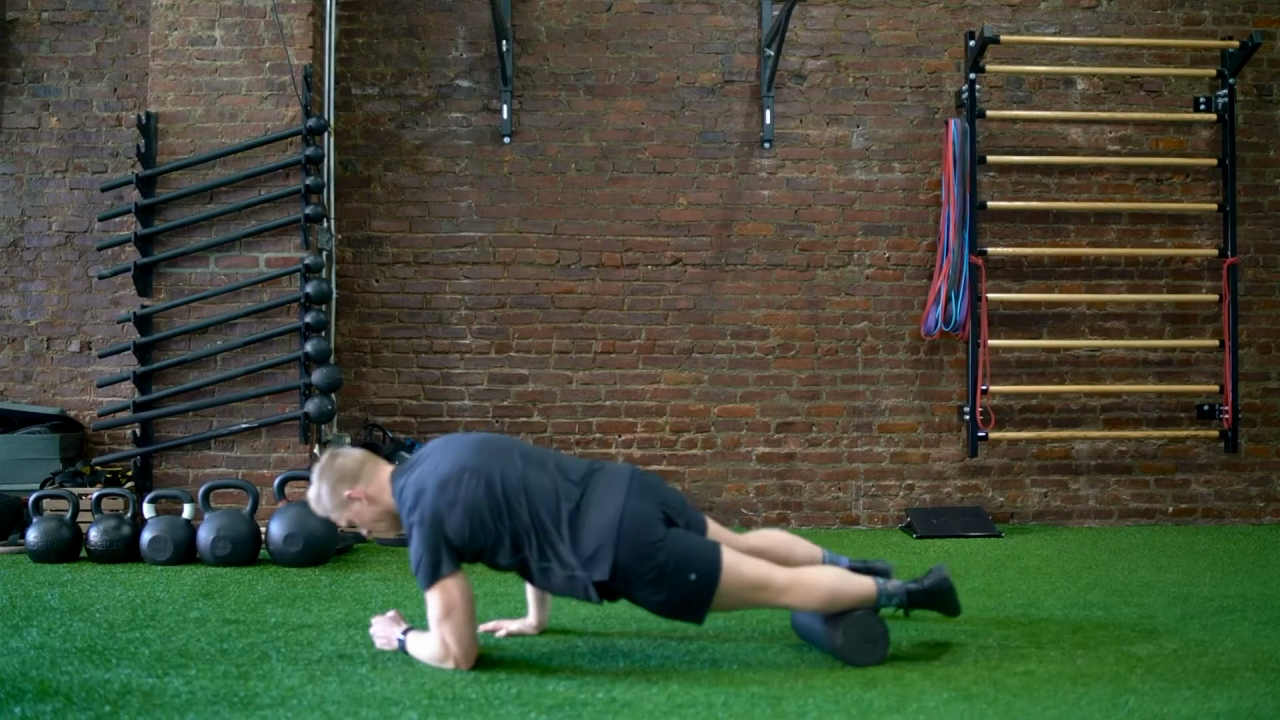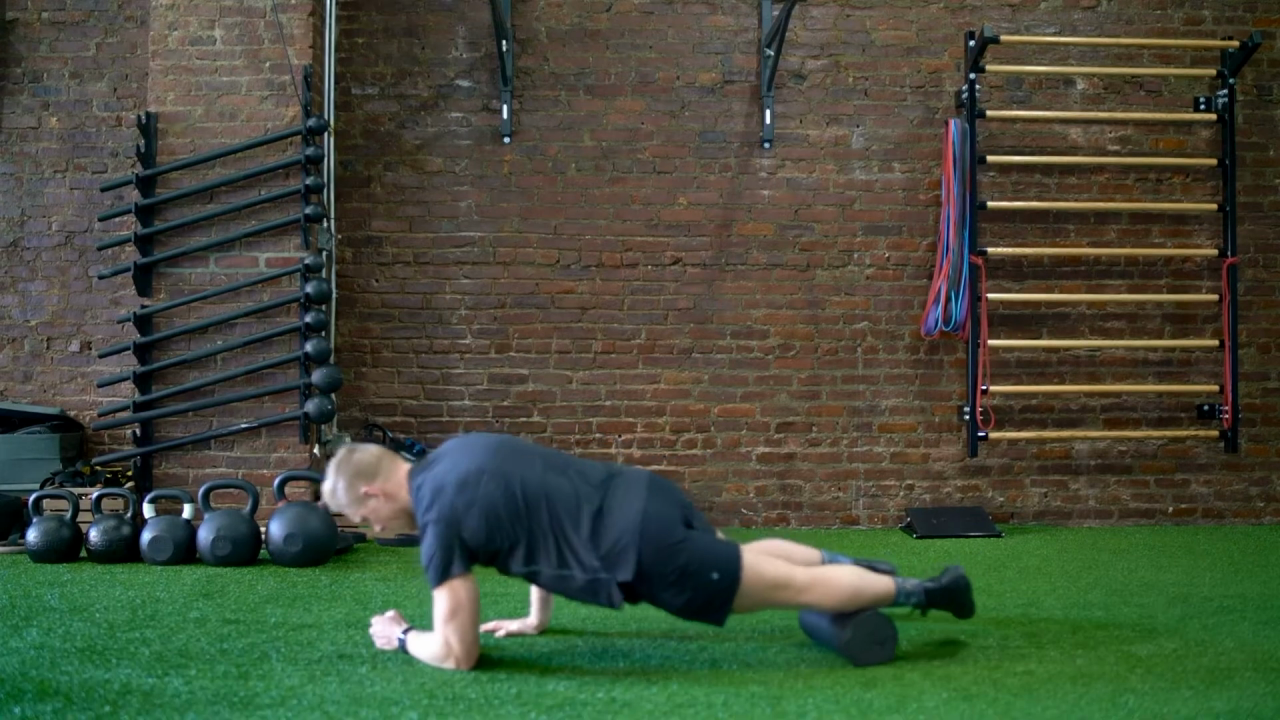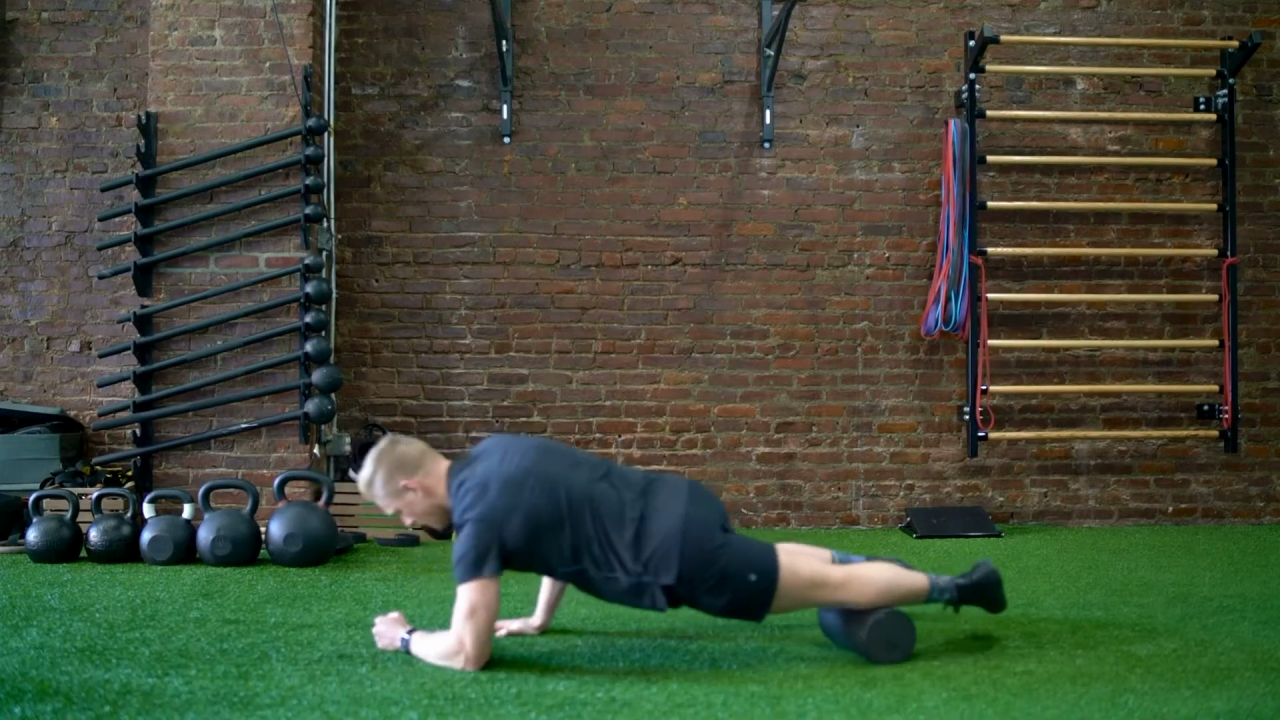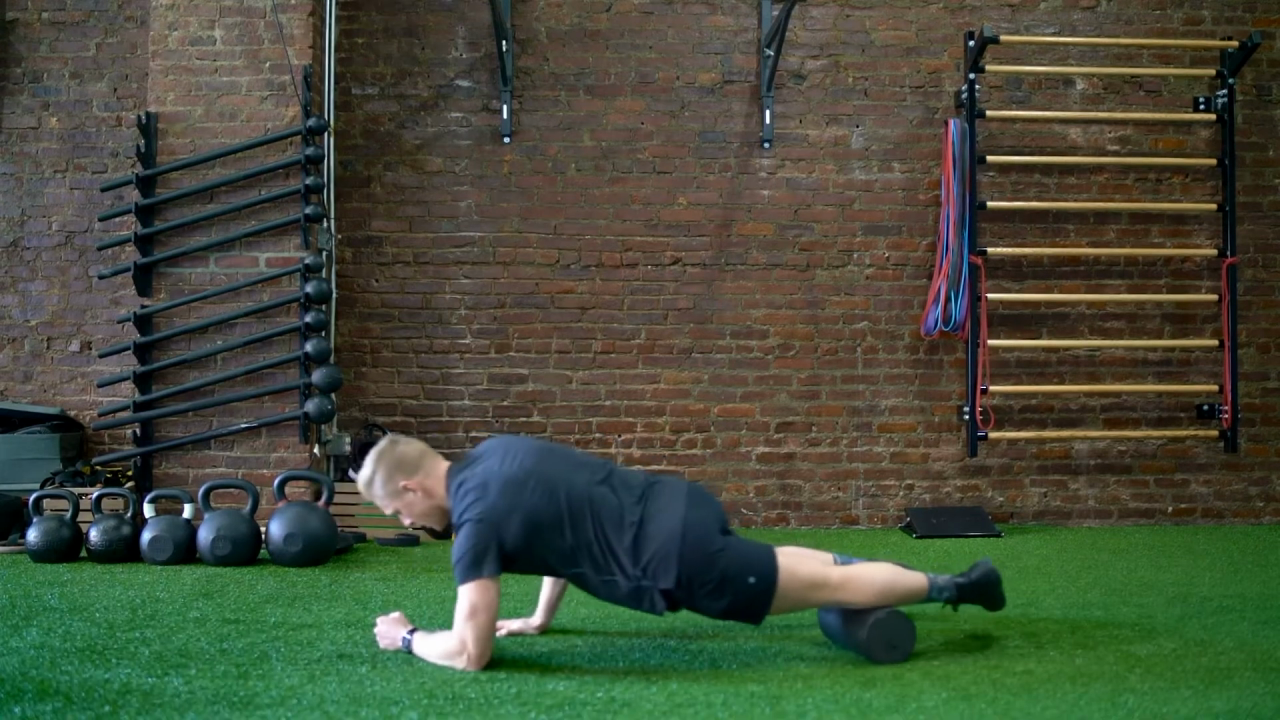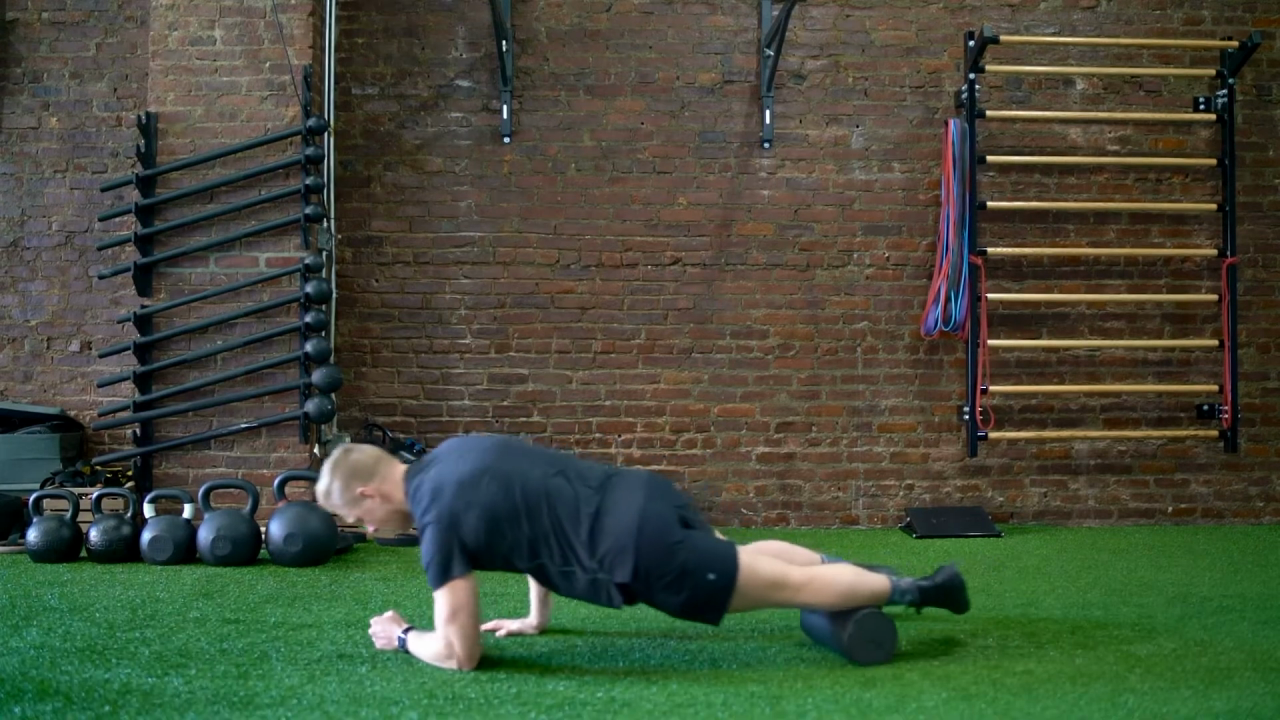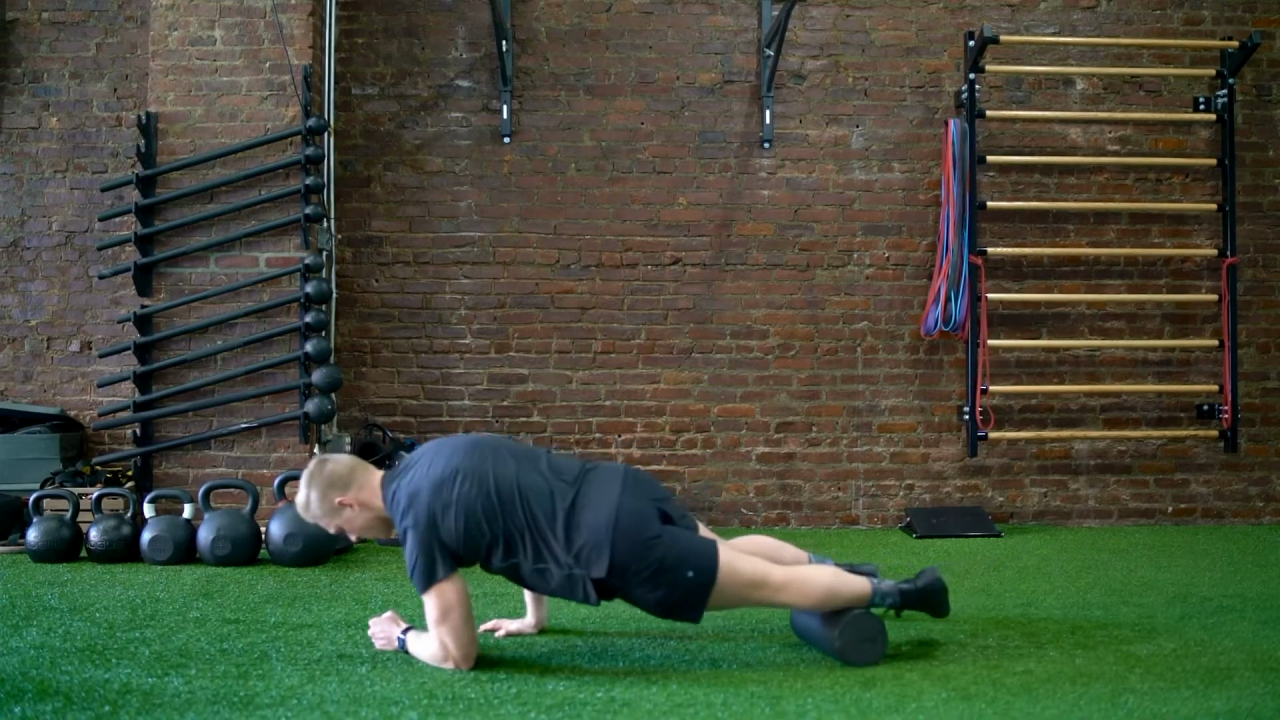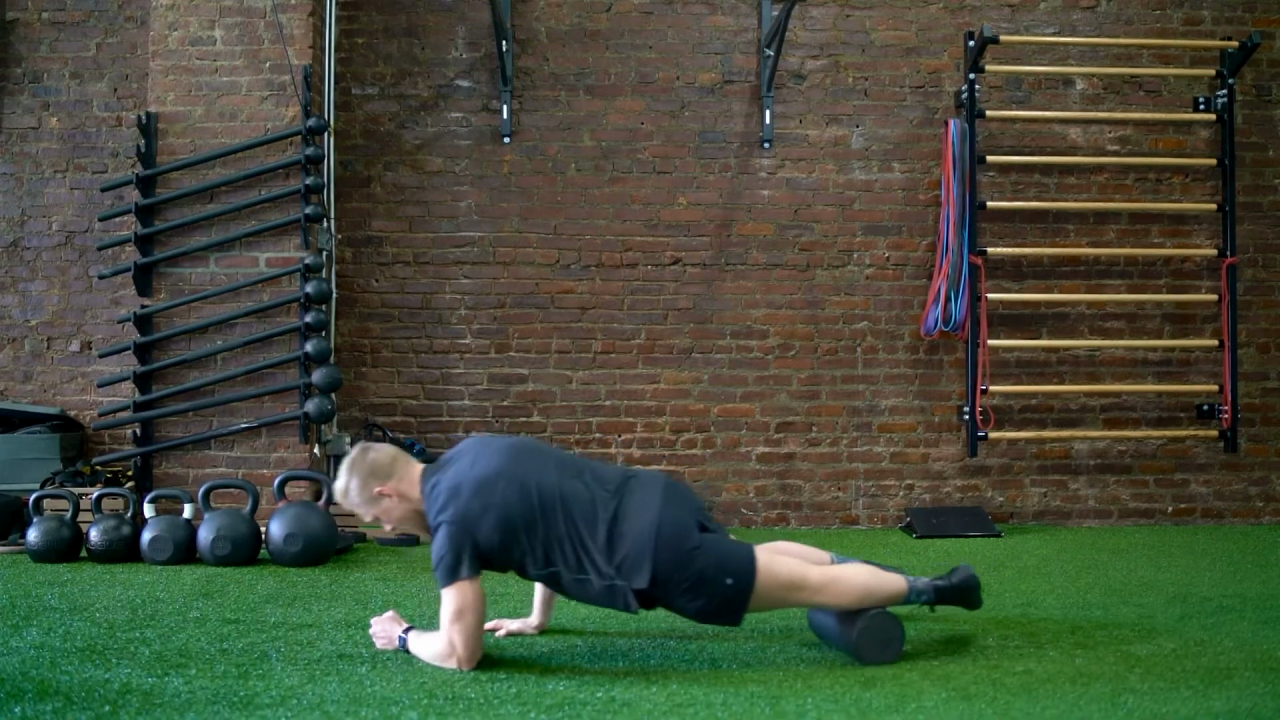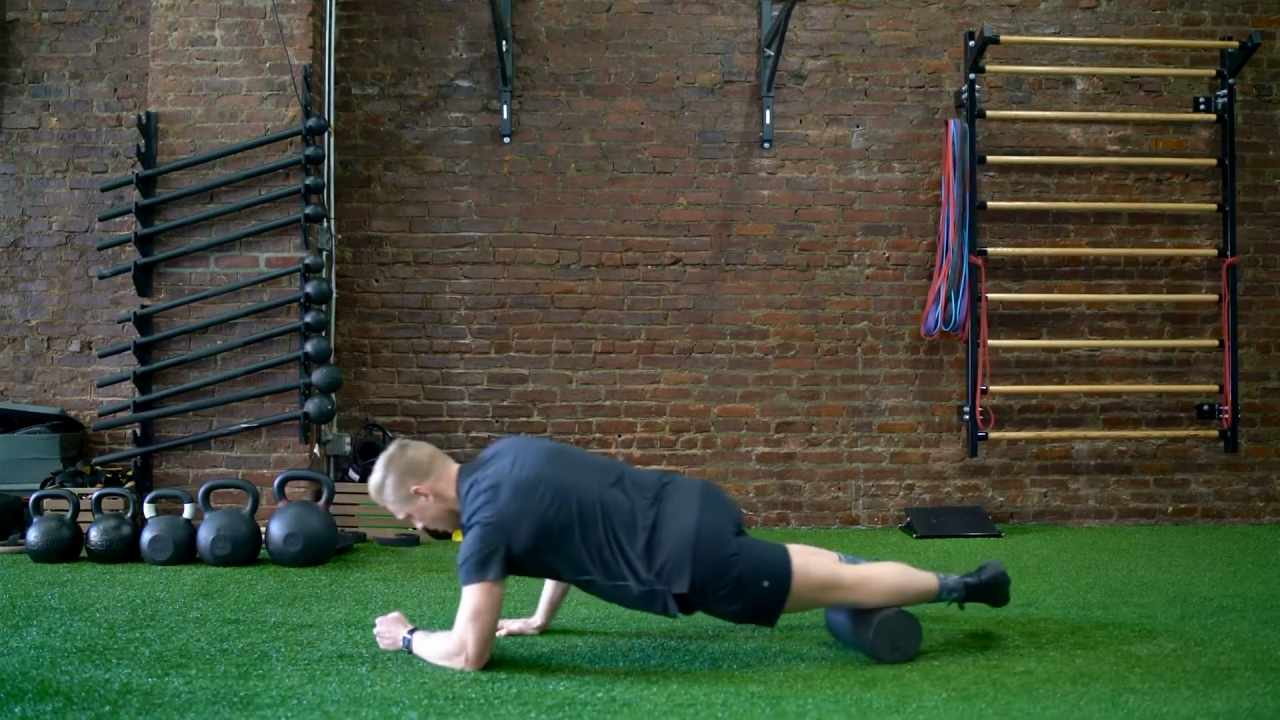
dt=0.3s
person 1, frame 1
left shoulder: (424, 516)
right shoulder: (443, 455)
left elbow: (457, 653)
left wrist: (399, 637)
right wrist: (535, 617)
left hip: (624, 546)
right hip: (628, 489)
left knee: (774, 587)
right knee: (738, 544)
left ankle: (906, 592)
right ankle: (851, 568)
person 1, frame 2
left shoulder: (440, 517)
right shoulder: (458, 453)
left elbow: (458, 654)
left wrist: (401, 637)
right wrist: (536, 618)
left hip: (639, 549)
right hip: (643, 497)
left knee: (792, 590)
right knee: (740, 551)
left ankle: (926, 591)
right ankle: (847, 565)
person 1, frame 3
left shoulder: (478, 516)
right shoulder: (493, 453)
left elbow: (467, 653)
left wrist: (404, 638)
right wrist: (538, 618)
left hip: (676, 554)
right hip: (675, 503)
left knee: (823, 588)
right knee: (762, 558)
left ankle: (957, 587)
right ankle: (855, 562)
person 1, frame 4
left shoulder: (477, 519)
right shoulder: (493, 454)
left elbow: (470, 652)
left wrist: (406, 637)
right wrist: (539, 619)
left hip: (675, 556)
right hip: (676, 506)
left knee: (825, 591)
right knee: (765, 558)
left ankle: (955, 585)
right ankle: (853, 564)
person 1, frame 5
left shoulder: (440, 518)
right shoulder: (454, 455)
left elbow: (460, 653)
left wrist: (402, 637)
right wrist: (536, 617)
left hip: (637, 550)
right hip: (641, 497)
left knee: (787, 588)
right knee: (739, 553)
left ankle: (918, 589)
right ankle: (847, 569)
person 1, frame 6
left shoulder: (418, 522)
right shoulder: (432, 459)
left elbow: (456, 654)
left wrist: (401, 637)
right wrist: (533, 617)
left hip: (617, 541)
right hip: (621, 489)
left knee: (767, 585)
right knee: (724, 546)
left ankle: (898, 592)
right ankle: (840, 569)
person 1, frame 7
left shoulder: (452, 519)
right shoulder: (471, 455)
left elbow: (460, 654)
left wrist: (403, 637)
right wrist: (536, 618)
left hip: (654, 553)
right hip: (656, 500)
left knee: (801, 587)
right knee: (751, 555)
left ankle: (934, 588)
right ankle: (852, 566)
person 1, frame 8
left shoulder: (486, 522)
right shoulder: (504, 454)
left elbow: (469, 654)
left wrist: (408, 638)
right wrist: (539, 620)
left hip: (688, 558)
right hip: (687, 505)
left knee: (834, 589)
right knee: (772, 556)
left ankle: (963, 584)
right ankle: (860, 562)
